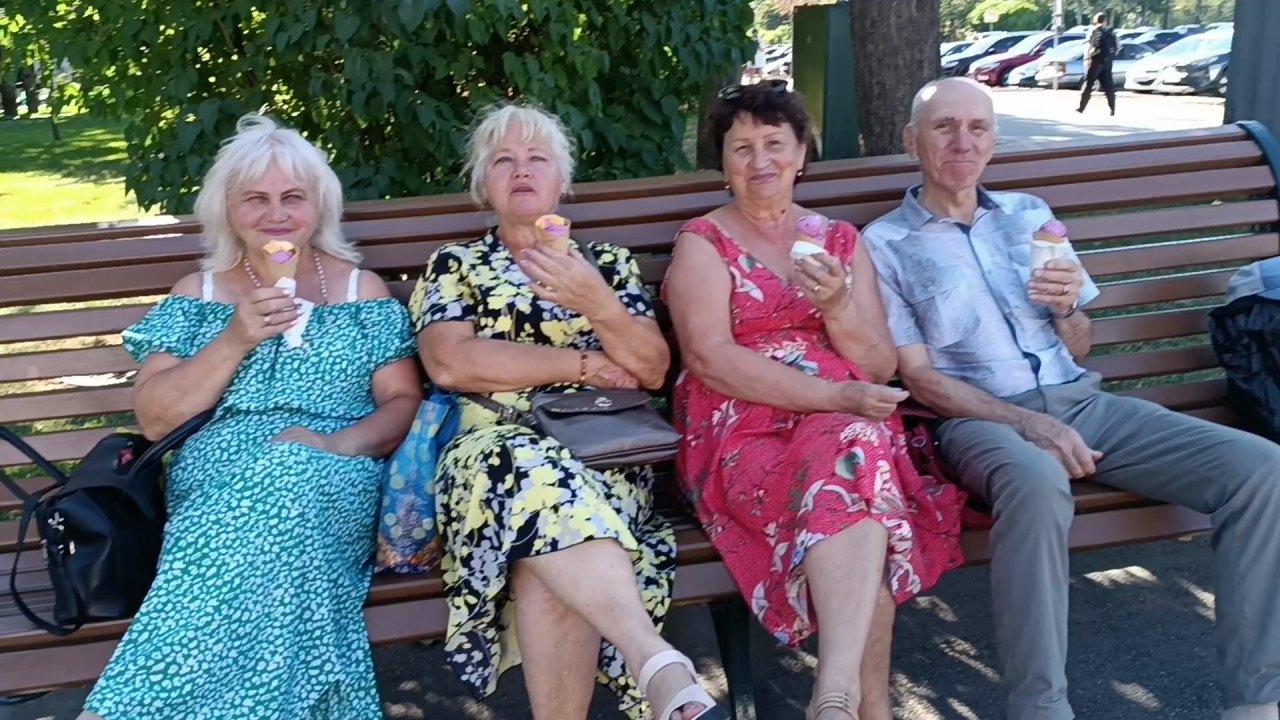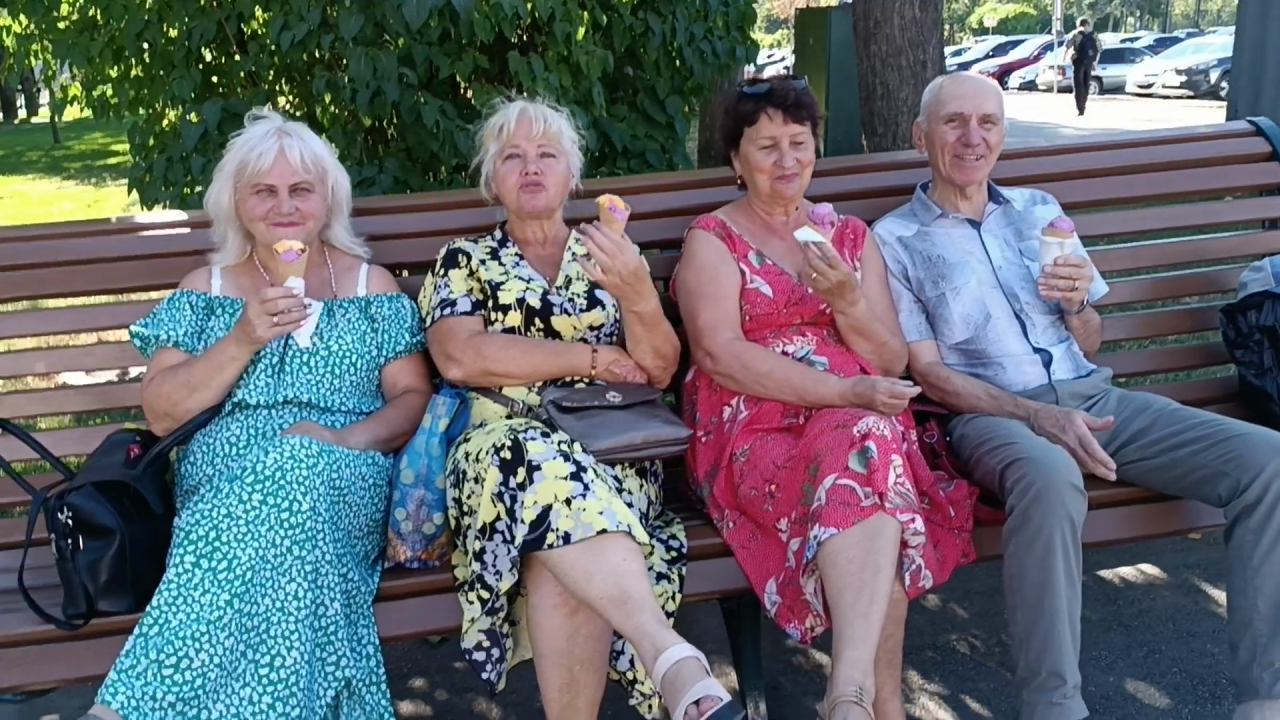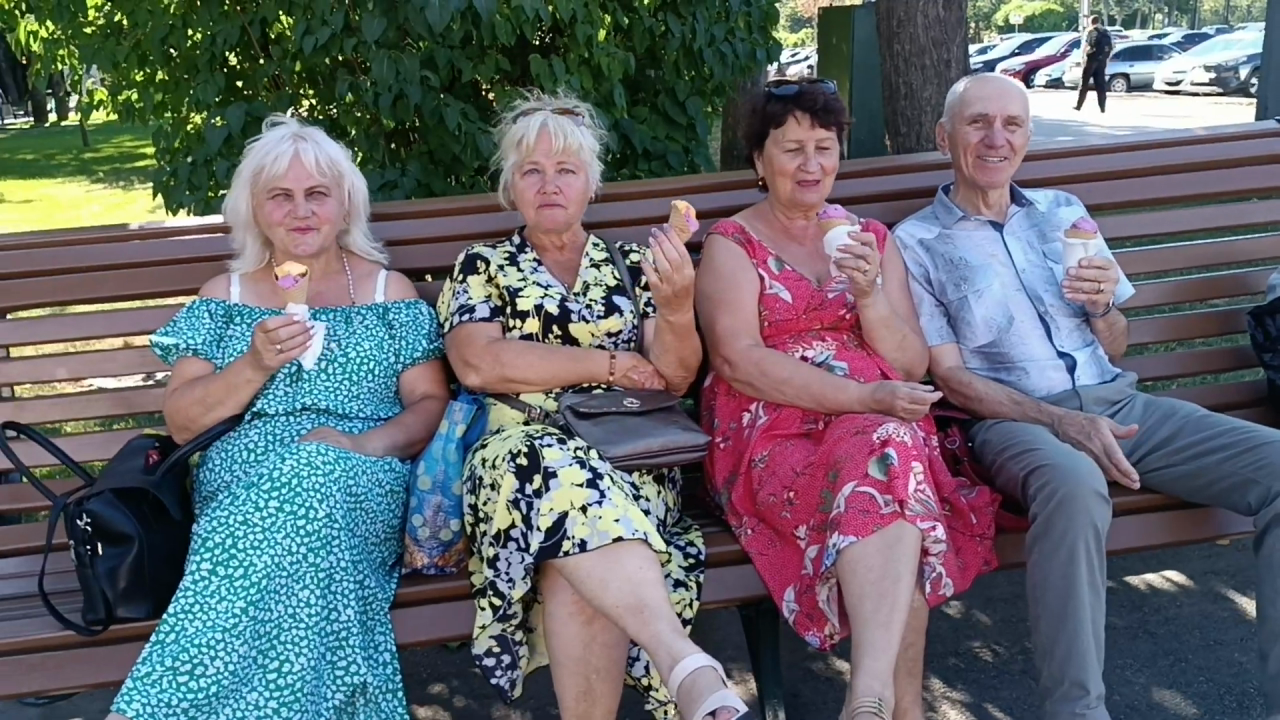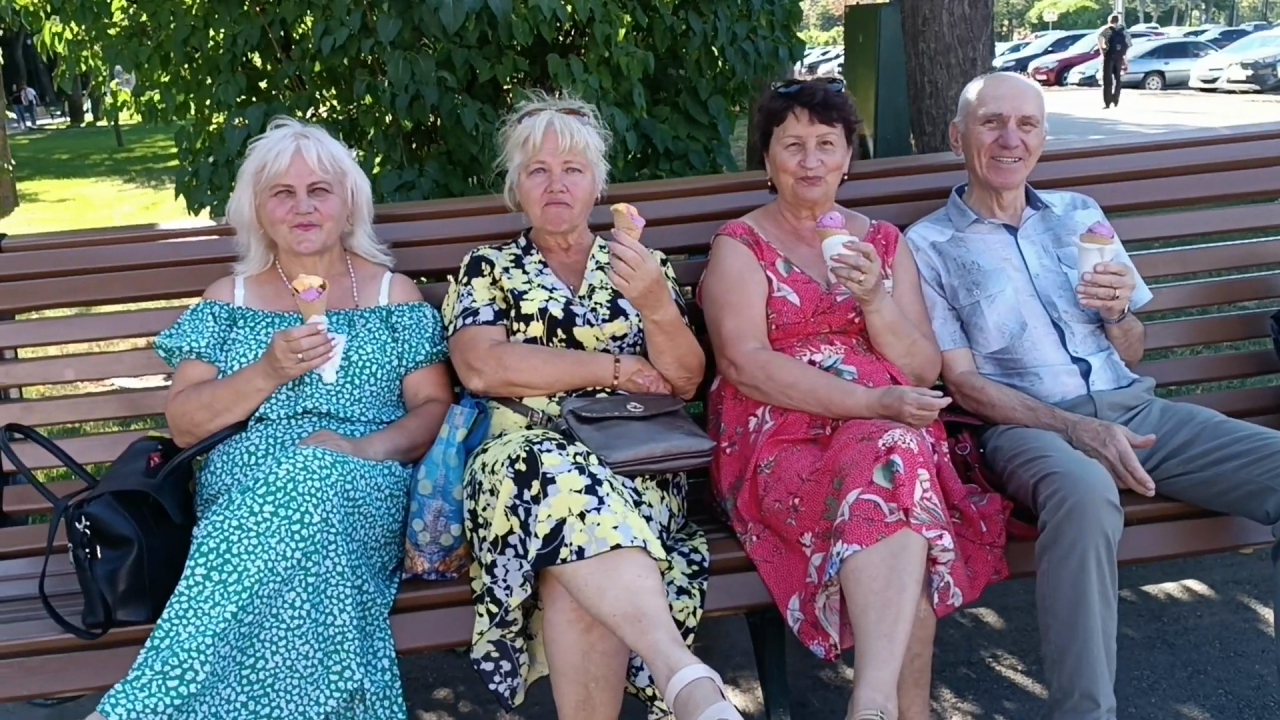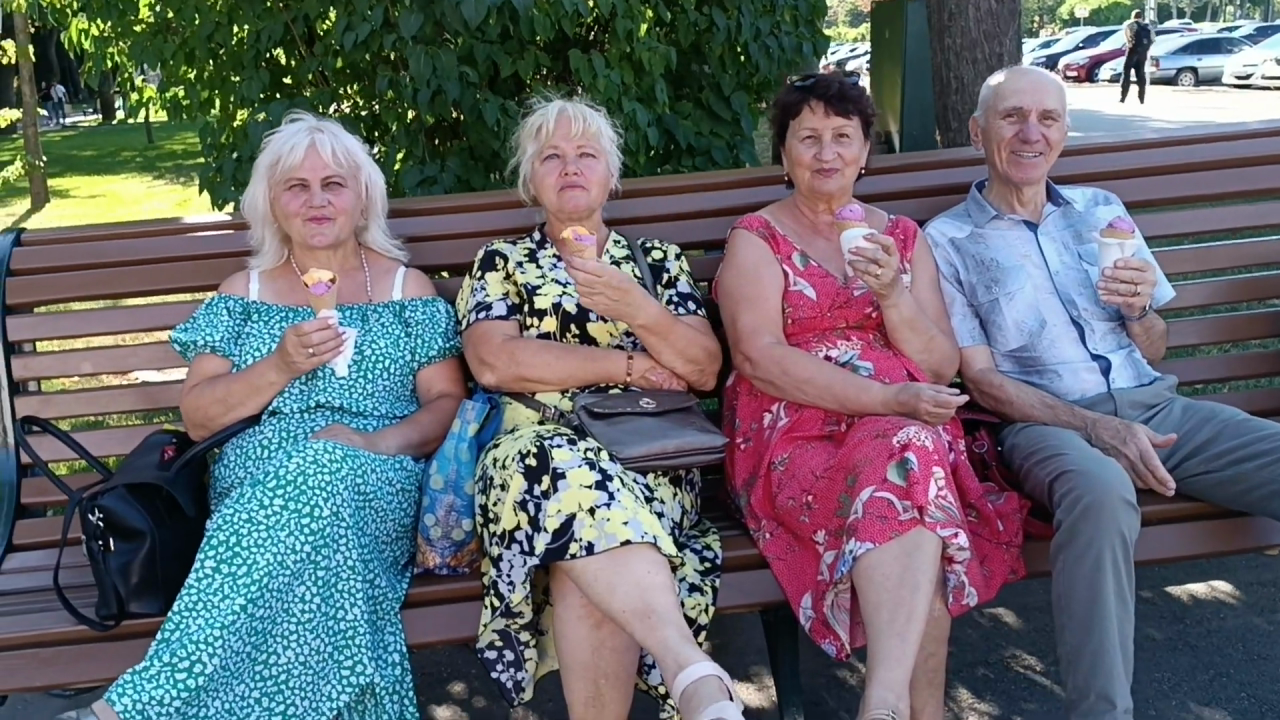
dt=0.5s
person 1, frame 1
left shoulder: (1028, 213)
right shoulder: (885, 243)
right elbow: (919, 376)
left wrist: (1066, 309)
right wrist: (1027, 424)
left hip: (1082, 401)
right hip: (980, 418)
right knee: (1037, 484)
person 1, frame 2
left shoulder: (1039, 209)
right shoulder: (895, 239)
right elbow: (930, 373)
left wrist: (1078, 304)
right wrist: (1039, 416)
left hip: (1090, 397)
right hip: (990, 414)
right knee: (1050, 478)
person 1, frame 3
left shoulder: (1064, 211)
right shoulder: (915, 242)
right elbow: (950, 376)
left wrist: (1103, 308)
right wrist: (1062, 420)
left hip: (1118, 401)
right hip: (1013, 418)
right knee: (1073, 484)
person 1, frame 4
left shoulder: (1080, 213)
right shoulder: (929, 245)
right elbow: (963, 382)
left wrist: (1118, 313)
right wrist: (1076, 428)
left hip: (1134, 407)
right hip: (1027, 424)
right knee: (1084, 492)
person 1, frame 5
left shoulder: (1102, 209)
right shoulder: (947, 241)
right elbow: (981, 379)
left wrist: (1138, 311)
right wrist: (1096, 427)
left hip: (1155, 405)
right hip: (1047, 421)
right knee: (1102, 490)
person 2, frame 1
left shoulder: (842, 238)
right shoulder: (703, 242)
left elbow: (881, 366)
right elbow: (711, 359)
left wrist: (837, 307)
right wrist: (834, 394)
left hip: (847, 420)
right hip: (743, 429)
left knee: (852, 452)
right knee: (851, 467)
person 2, frame 2
left shoulder: (852, 233)
right shoulder: (712, 238)
left elbow: (890, 362)
right elbow: (720, 356)
left wrist: (845, 298)
right wrist: (844, 391)
left hip: (858, 415)
right hip: (753, 425)
left knee: (865, 450)
right knee: (866, 455)
person 2, frame 3
left shoulder: (872, 237)
right shoulder: (731, 244)
left elbow: (911, 365)
right elbow: (739, 362)
left wrist: (868, 295)
right wrist: (864, 397)
left hip: (877, 421)
right hip: (772, 431)
left knee: (887, 451)
right knee: (884, 468)
person 2, frame 4
left shoulder: (883, 240)
right shoulder: (739, 245)
left elbow: (922, 370)
right elbow: (746, 366)
left wrist: (874, 300)
right wrist: (873, 403)
left hip: (887, 426)
right hip: (779, 437)
left knee: (892, 456)
right knee: (894, 474)
person 2, frame 5
left shoulder: (902, 235)
right shoulder: (755, 239)
left elbow: (941, 367)
right elbow: (761, 361)
left wrist: (892, 295)
right wrist: (888, 400)
left hip: (904, 425)
right hip: (795, 433)
left knee: (906, 456)
right knee: (907, 471)
person 3, frame 1
left shoulder: (607, 263)
right shoulder: (455, 264)
left elbow: (651, 370)
right elbow: (449, 363)
left wrist: (597, 305)
right wrist: (582, 363)
right hip: (497, 450)
left knee: (552, 566)
right knee: (533, 478)
right ankle: (662, 670)
person 3, frame 2
left shoulder: (616, 254)
right shoulder: (464, 260)
left elbow: (659, 368)
right elbow: (459, 358)
left wrist: (636, 294)
right wrist: (591, 356)
right hip: (508, 446)
left knee: (563, 563)
right knee: (542, 468)
right ankle: (674, 663)
person 3, frame 3
left shoulder: (631, 262)
right shoulder: (481, 266)
left elbow: (676, 377)
right elbow: (477, 365)
left wrist: (678, 307)
right wrist: (609, 365)
right hip: (523, 454)
left knee: (579, 569)
right knee: (559, 475)
right ankle: (690, 669)
person 3, frame 4
left shoulder: (637, 263)
right shoulder: (487, 267)
left elbow: (684, 380)
right elbow: (482, 368)
left wrist: (656, 306)
right wrist: (615, 368)
right hip: (525, 455)
left knee: (578, 540)
right knee: (557, 480)
person 3, frame 5
left shoulder: (657, 259)
right shoulder: (501, 261)
left elbow: (704, 370)
right elbow: (494, 364)
left wrist: (636, 309)
right wrist: (628, 365)
right hip: (541, 454)
left knee: (590, 568)
right knee: (572, 481)
person 4, frame 1
left shoulder: (362, 289)
right shoulder: (196, 295)
left elbow: (404, 403)
right elbow: (153, 419)
left wrist: (339, 443)
right wrist: (236, 340)
left hip: (330, 481)
right hip: (217, 480)
left knee: (287, 480)
right knee: (260, 515)
person 4, frame 2
left shoulder: (372, 284)
right shoulder: (204, 288)
left elbow: (414, 398)
right elbow: (161, 413)
left wrist: (349, 439)
right wrist: (244, 339)
left hip: (340, 477)
right hip: (226, 475)
left knee: (295, 475)
right knee: (288, 494)
person 4, frame 3
left shoulder: (389, 290)
right shoulder: (223, 296)
left elbow: (431, 404)
right elbow: (180, 422)
left wrist: (367, 444)
right wrist: (256, 364)
left hip: (359, 484)
right hip: (244, 481)
left knee: (313, 479)
right knee: (292, 512)
person 4, frame 4
left shoulder: (393, 293)
right shoulder: (227, 299)
left elbow: (435, 408)
right elbow: (184, 425)
left wrist: (368, 447)
right wrist: (270, 370)
left hip: (362, 488)
right hip: (246, 487)
left knee: (312, 483)
right knee: (303, 500)
person 4, frame 5
left shoulder: (408, 288)
right shoulder: (242, 293)
left elbow: (448, 403)
right elbow: (197, 418)
left wrist: (376, 443)
right wrist: (281, 366)
left hip: (371, 485)
right hip: (259, 486)
left knee: (322, 472)
right knee: (300, 510)
